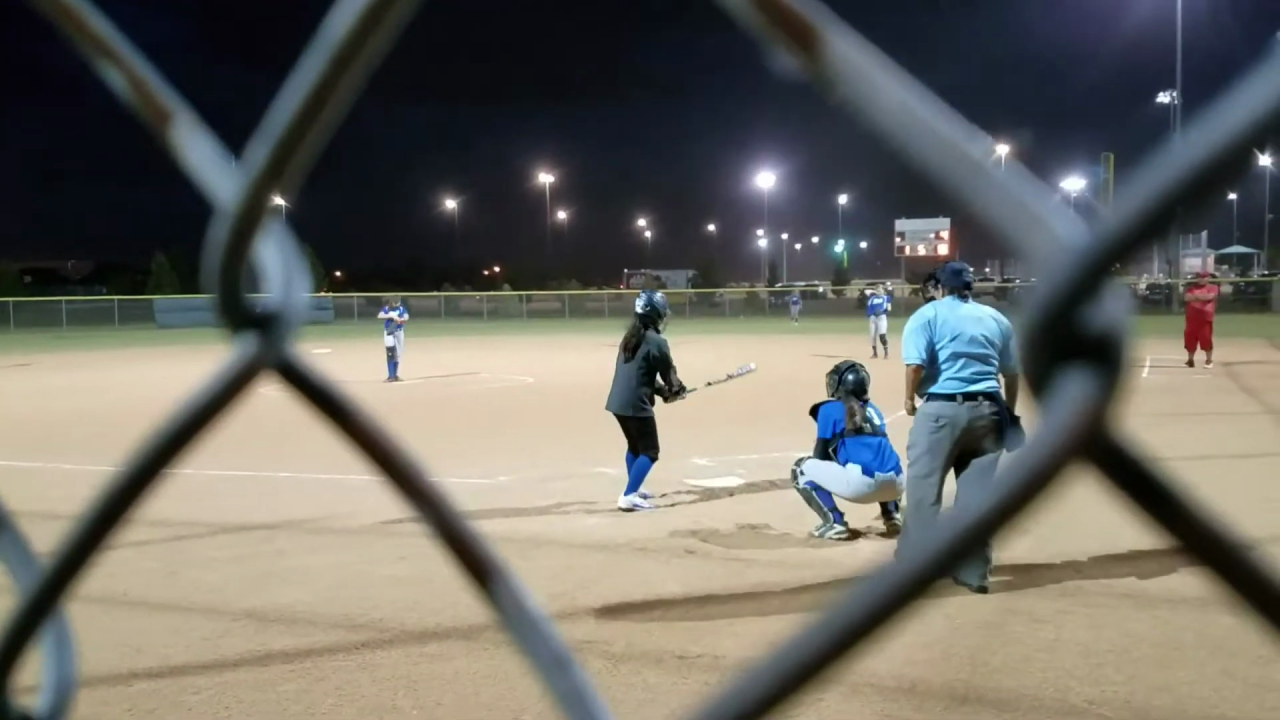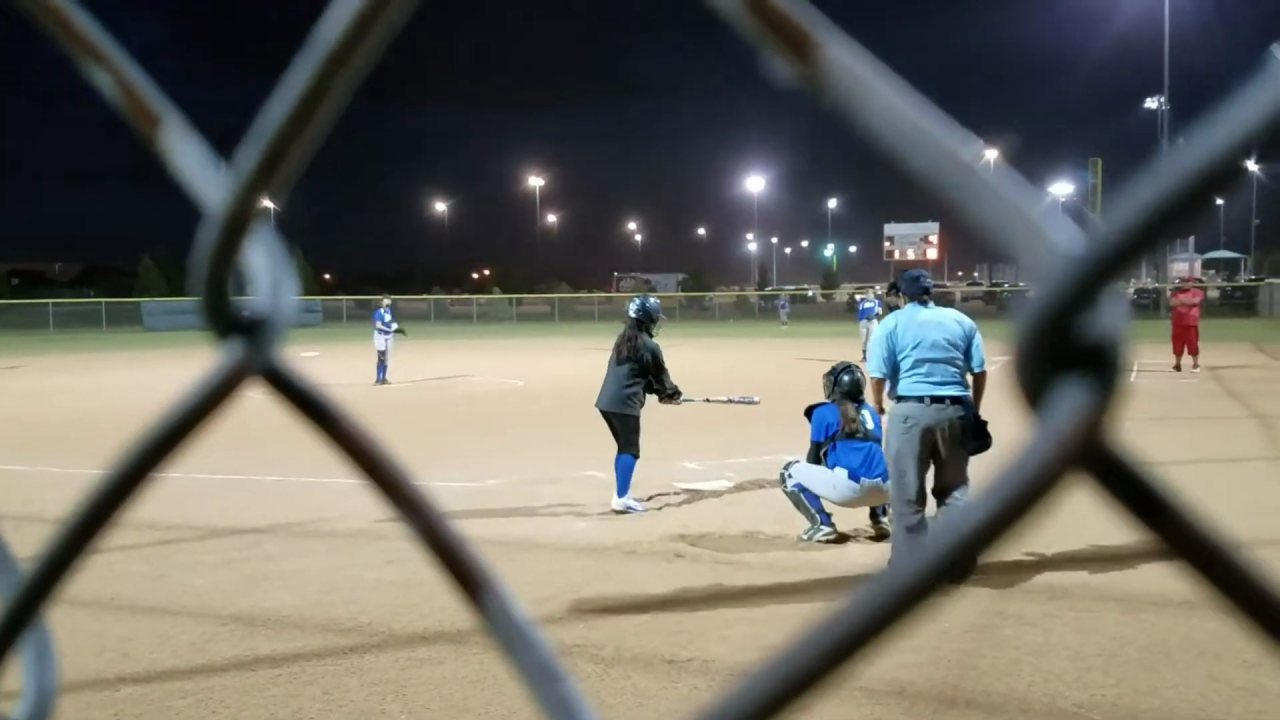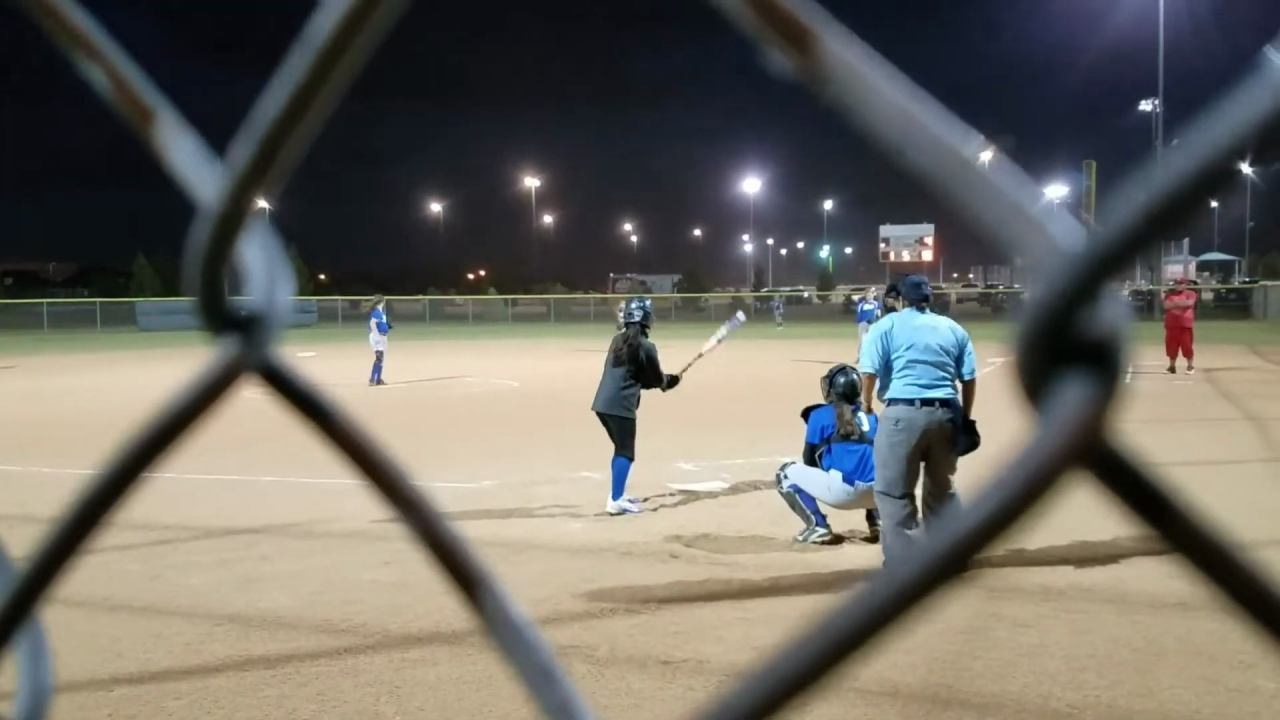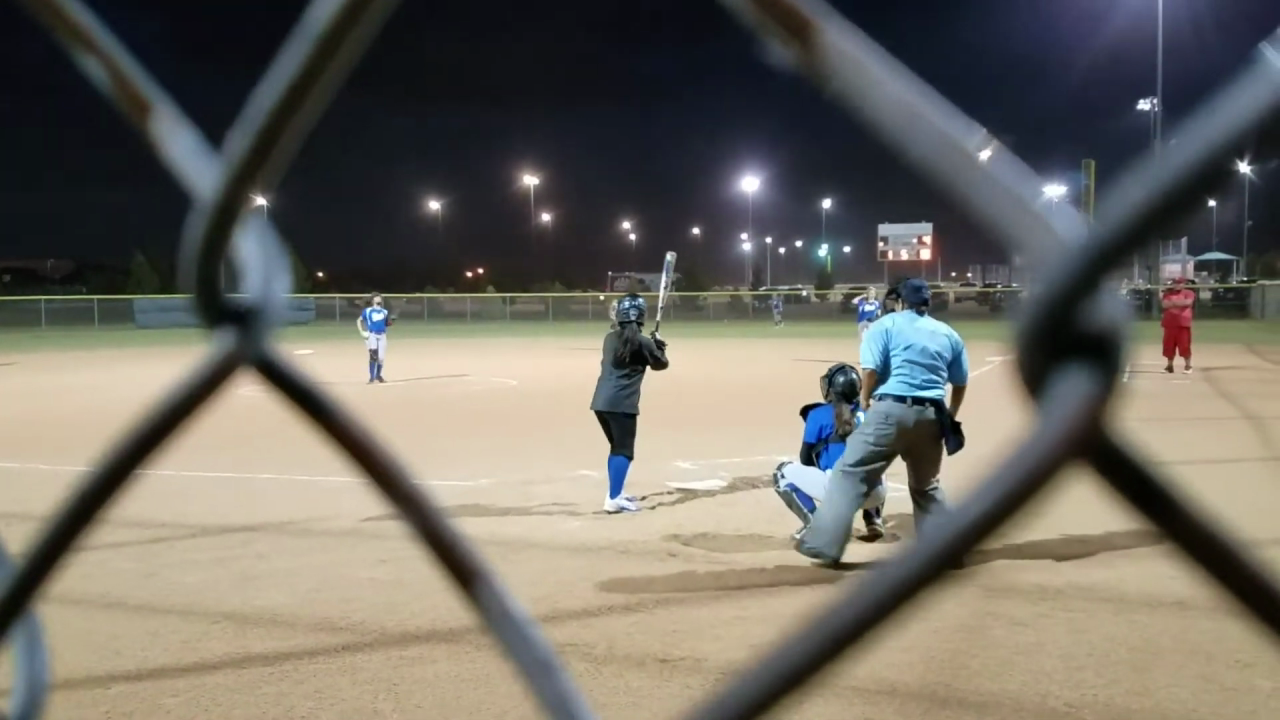
dt=0.4s
person 1, frame 1
left shoulder: (928, 314)
right shoulder: (997, 318)
left elbow: (914, 364)
right elbow: (1012, 373)
left wrist: (909, 397)
right wrist: (1008, 411)
left hip: (941, 409)
right hip: (987, 410)
left knee: (923, 488)
right knee: (976, 493)
right ankle: (973, 572)
person 1, frame 2
left shoulder: (892, 323)
right shoulder: (961, 320)
left elbow: (878, 375)
right elbow: (980, 372)
left wrist: (877, 402)
right wrist: (974, 411)
left hip: (911, 412)
right hip: (954, 411)
left knee: (907, 494)
right knee: (953, 489)
left ankle: (910, 565)
person 1, frame 3
left shoulder: (887, 325)
right shoulder: (953, 329)
left elbow: (869, 372)
right elbow: (969, 379)
left wrist: (866, 401)
right wrist: (965, 417)
left hip: (902, 413)
right hip: (945, 414)
left knee: (893, 492)
right knee: (941, 488)
person 1, frame 4
left shoulder: (886, 325)
right shoulder: (949, 334)
left elbow: (871, 369)
right elbow: (961, 383)
left wrist: (866, 399)
right wrist: (949, 416)
left hip: (891, 410)
right hip: (931, 415)
left knee: (851, 474)
right knee: (927, 486)
left ankle: (824, 543)
person 2, frame 1
left shoulder: (630, 337)
right shoulder: (657, 342)
right elbow: (667, 373)
left wrist: (662, 391)
right wrist: (677, 390)
left hip: (618, 401)
right hip: (636, 404)
left knee: (635, 445)
right knee: (649, 451)
left ankle: (632, 490)
right ankle: (629, 496)
person 2, frame 2
left shoulder: (623, 339)
right shoulder: (649, 346)
right elbow: (660, 375)
left wrist: (658, 392)
right wrist: (672, 393)
left hip: (606, 401)
right hip: (624, 403)
left knee: (623, 447)
right knee: (630, 450)
left ankle: (622, 494)
right ankle: (621, 499)
person 2, frame 3
left shoulder: (618, 340)
right shoulder: (645, 346)
right elbow: (655, 378)
left wrist: (664, 380)
right wrist: (671, 380)
left hip: (603, 402)
right hip: (620, 405)
left knee: (620, 449)
right knee: (625, 453)
left ankle: (617, 495)
right ankle: (616, 501)
person 2, frame 4
left shoulder: (610, 338)
right shoulder: (643, 342)
right elbow: (661, 363)
right wrist: (658, 345)
left hip: (601, 401)
right hip: (621, 404)
left knee: (616, 448)
right knee: (624, 451)
left ankle: (615, 494)
right ankle: (614, 499)
person 3, frame 1
left shoulder: (829, 408)
right shoulder: (873, 410)
left elbow: (821, 456)
left hip: (861, 483)
right hip: (895, 483)
left knee: (801, 469)
left ankle: (835, 523)
right ankle: (892, 517)
person 3, frame 2
left shoulder: (823, 412)
right shoulder: (871, 412)
left elbow: (813, 459)
left hip: (848, 488)
right hip: (882, 489)
left knee: (790, 472)
left ankle: (823, 525)
right ankle: (880, 520)
person 3, frame 3
left shoulder: (820, 414)
right shoulder: (869, 415)
left elbow: (809, 460)
left hip: (843, 490)
right hip: (874, 491)
left knee: (785, 473)
left ankle: (818, 527)
right ankle: (876, 522)
person 3, frame 4
left shoulder: (819, 413)
left elbow: (806, 459)
left wrist: (820, 466)
right hip: (874, 493)
left knee: (783, 472)
right ankle: (874, 522)
